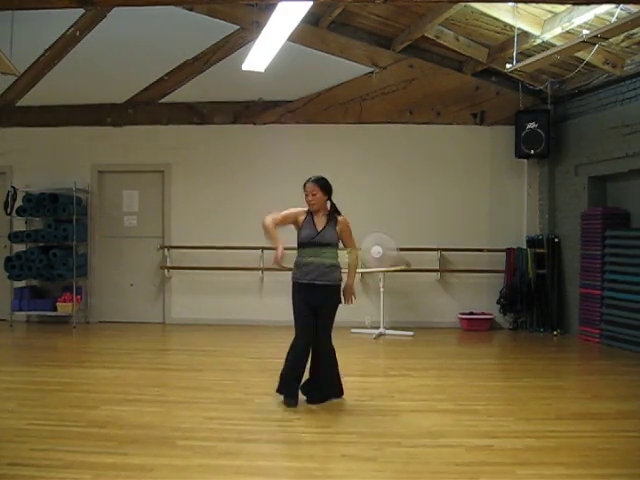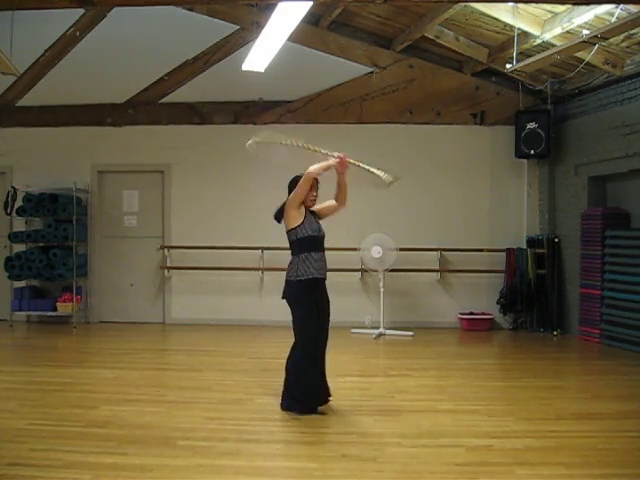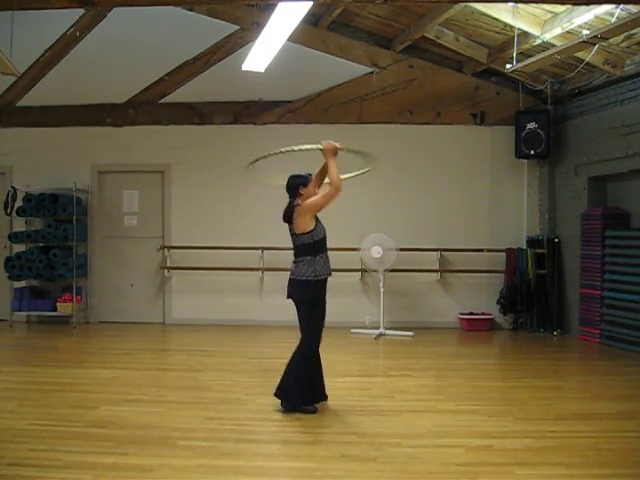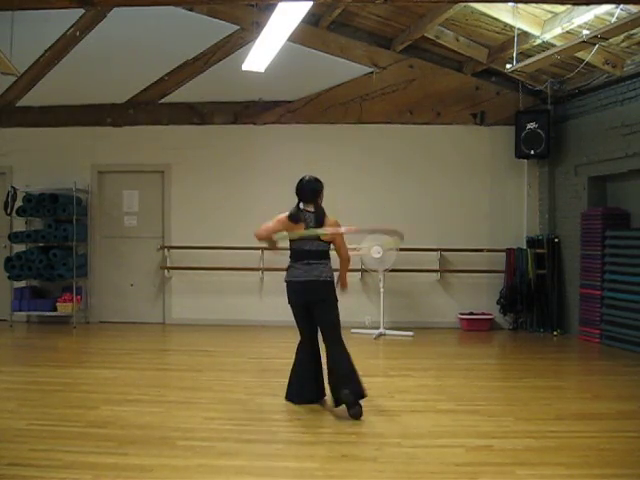
dt=0.4s
person 1, frame 1
left shoulder: (340, 221)
right shoulder: (299, 216)
left elbow: (352, 251)
right elbow: (268, 220)
left wrist: (350, 281)
right wrist: (278, 246)
left hip: (328, 288)
right hip: (302, 286)
left knee: (322, 339)
right knee: (303, 338)
left ankle: (321, 389)
right ankle: (290, 388)
person 1, frame 2
left shoulder: (314, 214)
right shoulder: (292, 209)
left elbow: (340, 202)
right elbow: (309, 174)
left wrist: (341, 174)
right wrist: (331, 162)
left hip: (317, 285)
right hip: (300, 285)
left knee: (318, 340)
right knee: (305, 341)
left ankle: (313, 394)
right ankle: (295, 400)
person 1, frame 3
left shoulder: (303, 209)
right shoulder: (304, 209)
left elbow: (318, 181)
right elbow: (335, 187)
left wrist: (329, 158)
right wrist: (331, 157)
left hip: (308, 283)
right hip: (308, 284)
left knee: (311, 339)
right knee: (309, 340)
left ankle: (308, 393)
right ankle: (292, 398)
person 1, frame 4
left shoulder: (290, 219)
right shoulder: (331, 223)
left elbow: (260, 234)
right elbow: (345, 257)
left wrist: (272, 241)
right wrist: (343, 277)
left hip: (296, 285)
right hip: (321, 286)
left knee: (307, 339)
right knee: (334, 341)
left ankle: (305, 392)
right ankle: (347, 391)
